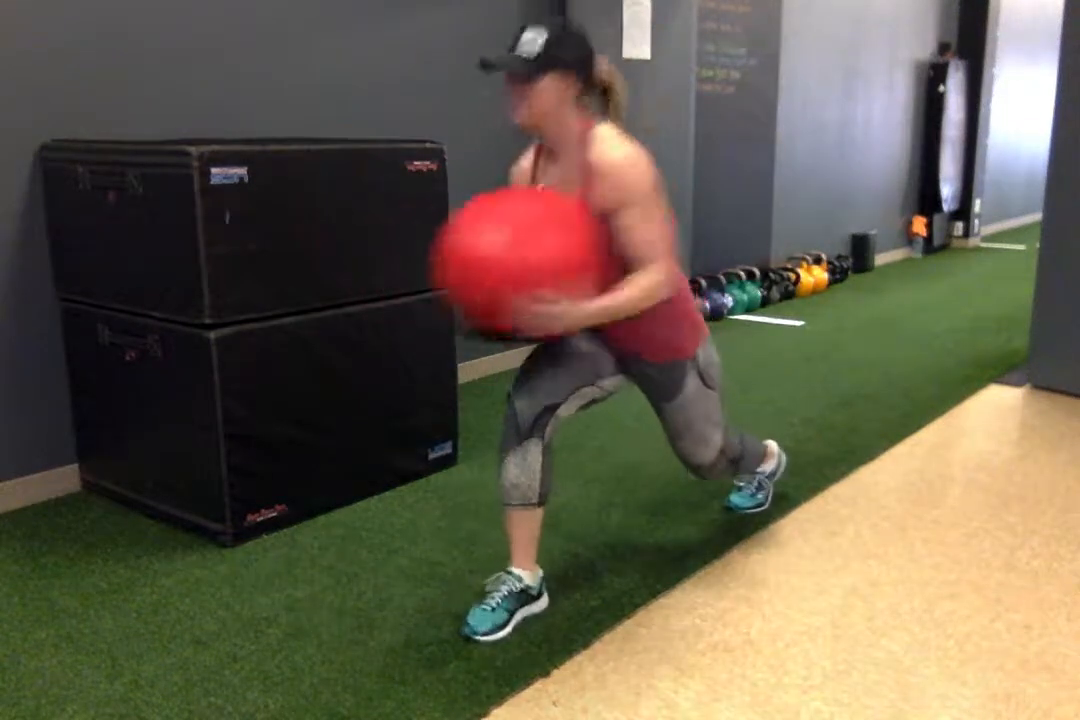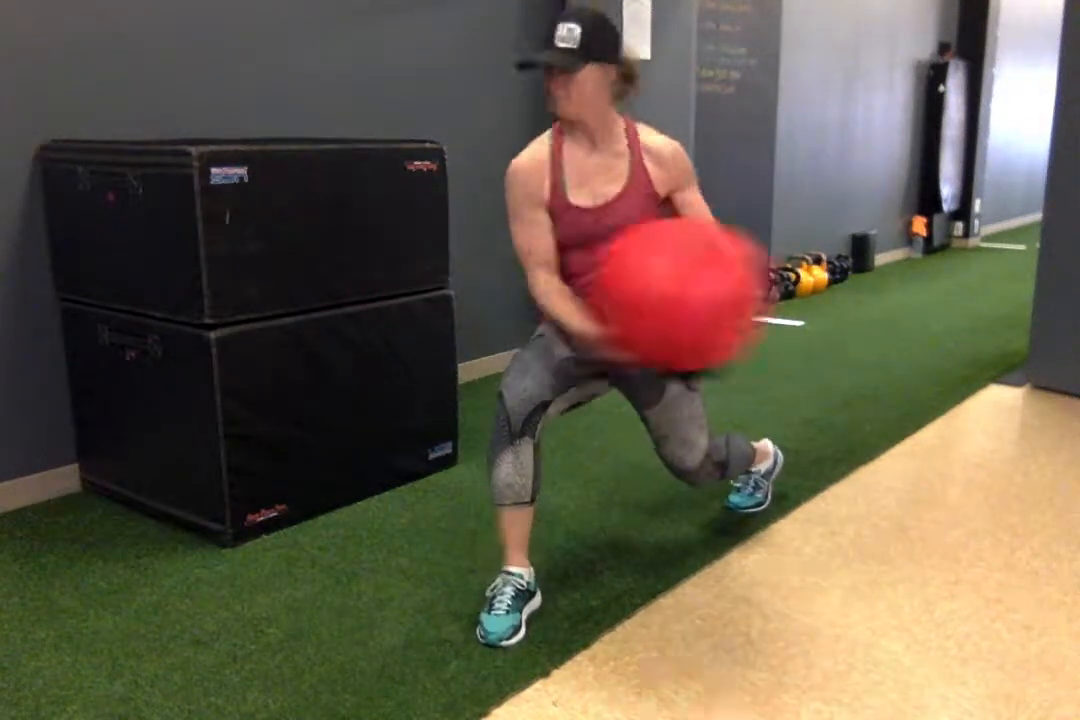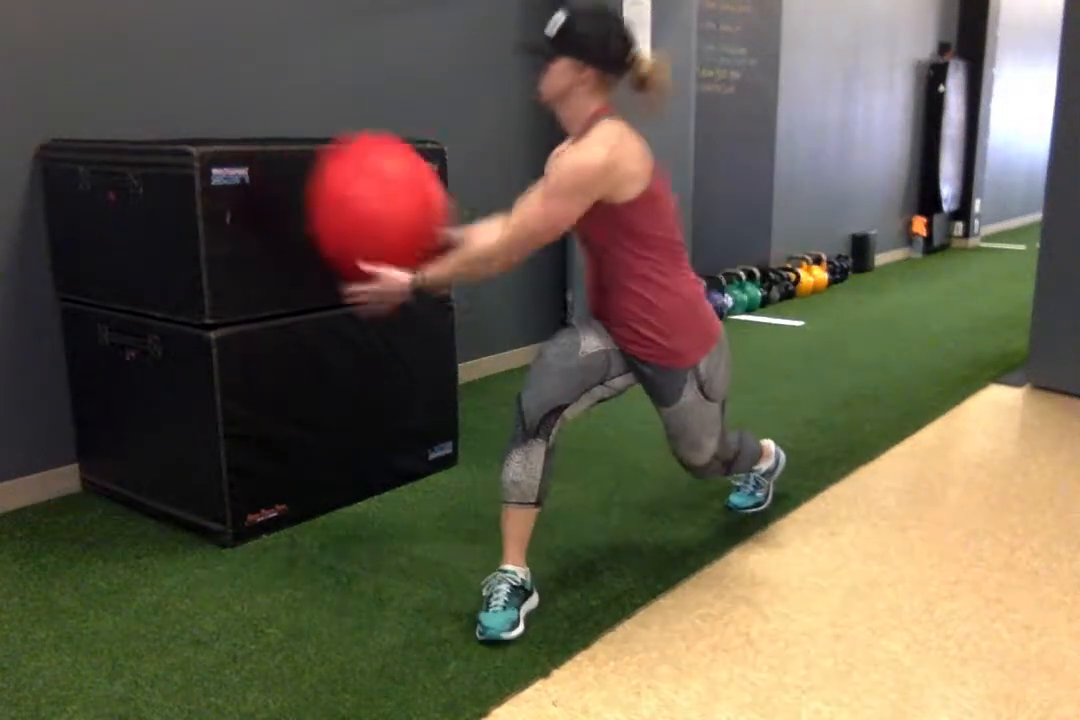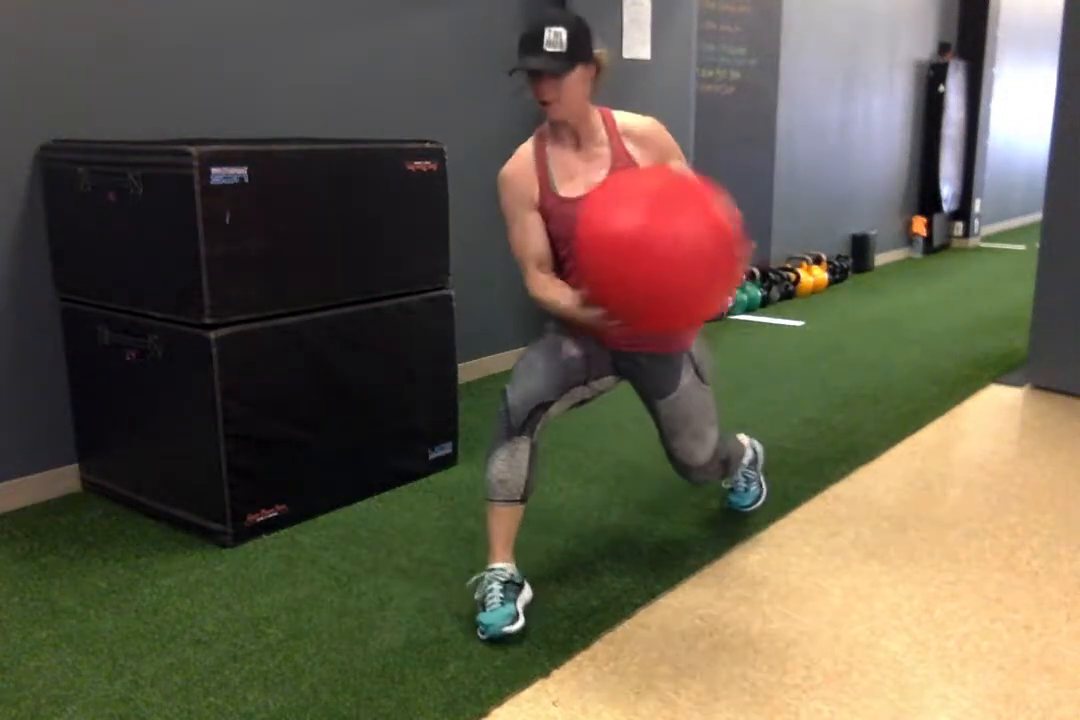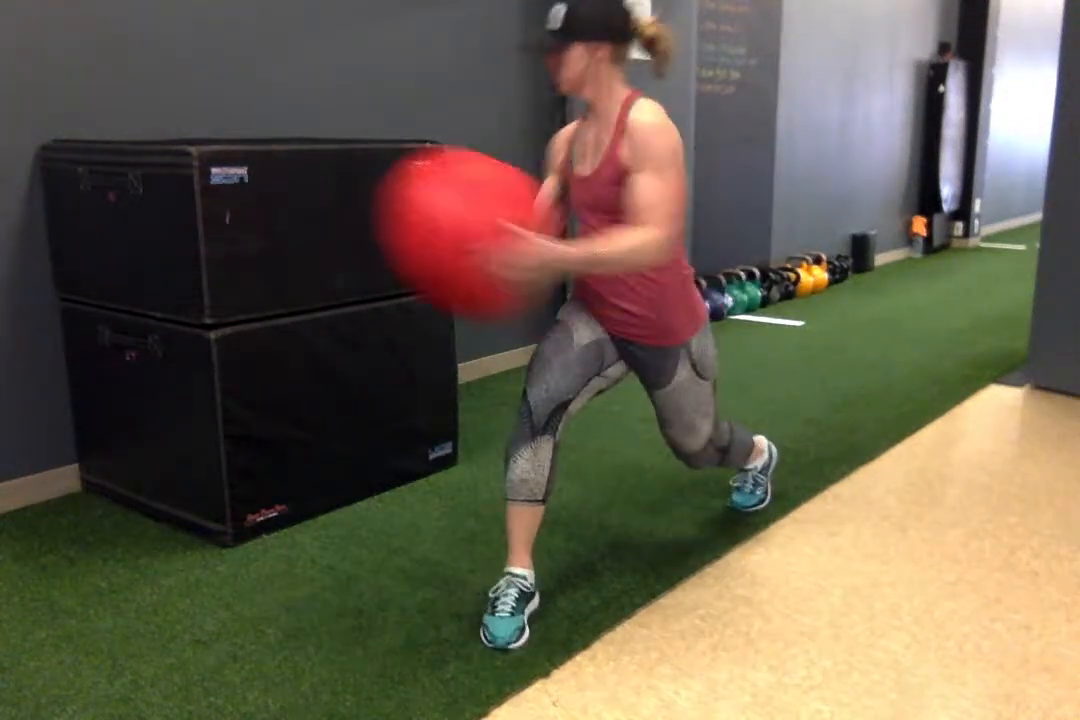
dt=0.5s
person 1, frame 1
left shoulder: (618, 162)
right shoulder: (527, 170)
left elbow: (657, 276)
left wrist: (580, 313)
right wrist: (515, 304)
left hip: (662, 340)
right hip: (589, 334)
left knee: (704, 454)
right knee: (526, 412)
left ankle: (764, 459)
right ankle: (522, 579)
person 1, frame 2
left shoulder: (659, 154)
right shoulder: (530, 167)
right elbow: (541, 274)
right wrist: (591, 335)
right hip: (573, 332)
left knee: (689, 461)
right knee: (514, 410)
left ankle: (761, 458)
right ankle: (515, 579)
person 1, frame 3
left shoulder: (597, 156)
right shoulder: (572, 151)
left elbow: (508, 250)
right elbow: (509, 226)
left wrist: (412, 284)
right wrist: (447, 234)
left hip: (679, 340)
right hip: (611, 325)
left knee: (702, 456)
right knee: (535, 411)
left ankle: (764, 458)
right ankle: (513, 577)
person 1, frame 4
left shoulder: (642, 135)
right shoulder: (520, 171)
right elbow: (537, 276)
right wrist: (583, 310)
left hip: (662, 334)
right hip: (582, 330)
left knee: (696, 462)
right knee: (518, 409)
left ankle: (743, 454)
right ankle: (501, 577)
person 1, frame 5
left shoulder: (647, 126)
right shoulder: (568, 140)
left elbow: (655, 240)
right elbow: (533, 223)
left wrist: (558, 255)
right wrist: (499, 256)
left hip: (666, 323)
right hip: (594, 314)
left knee: (695, 443)
right knee: (539, 409)
left ankle: (757, 454)
right ankle: (517, 579)
